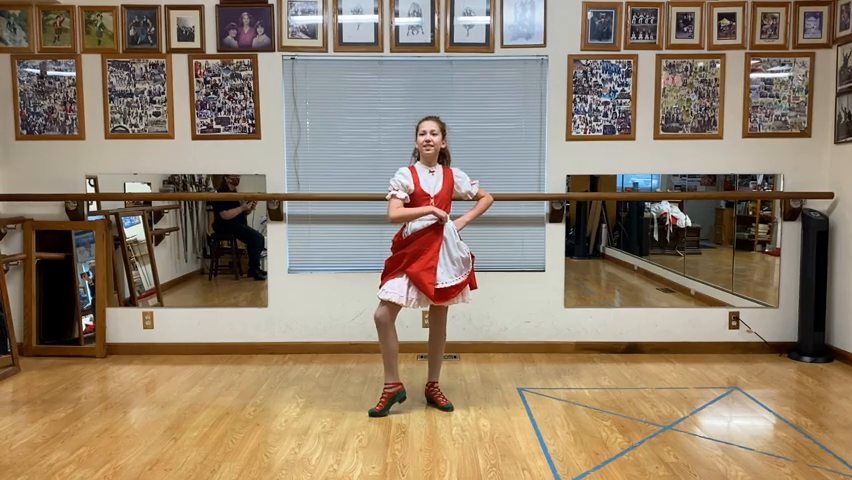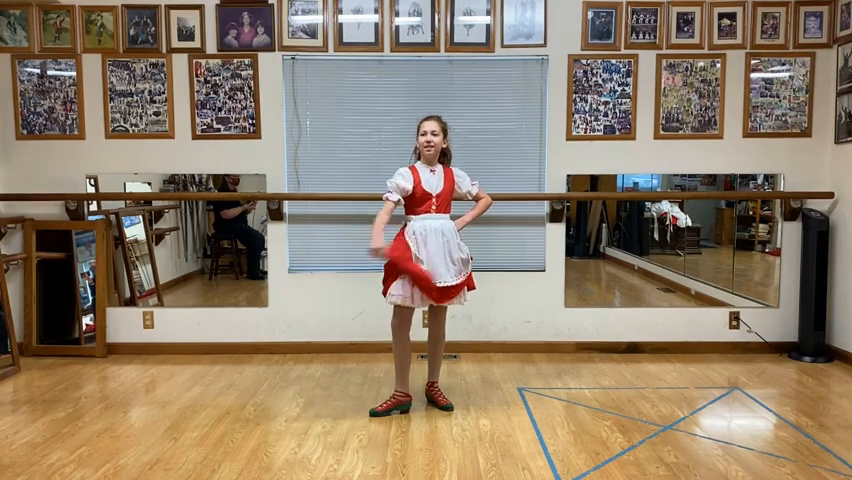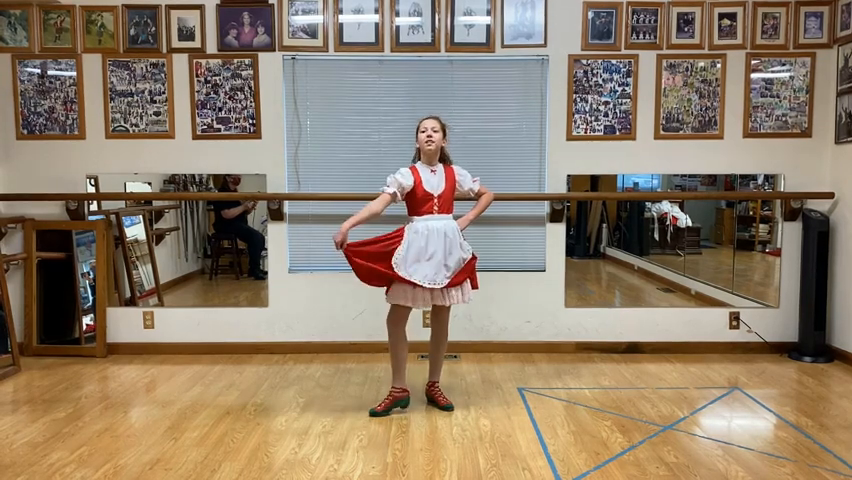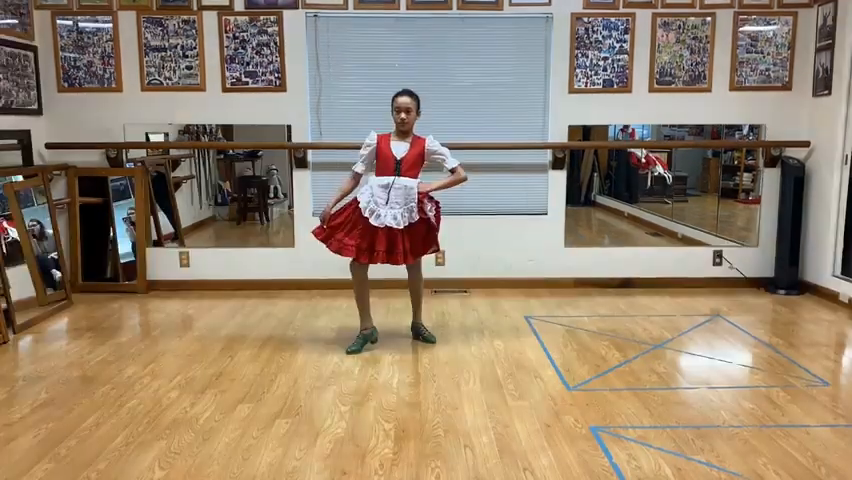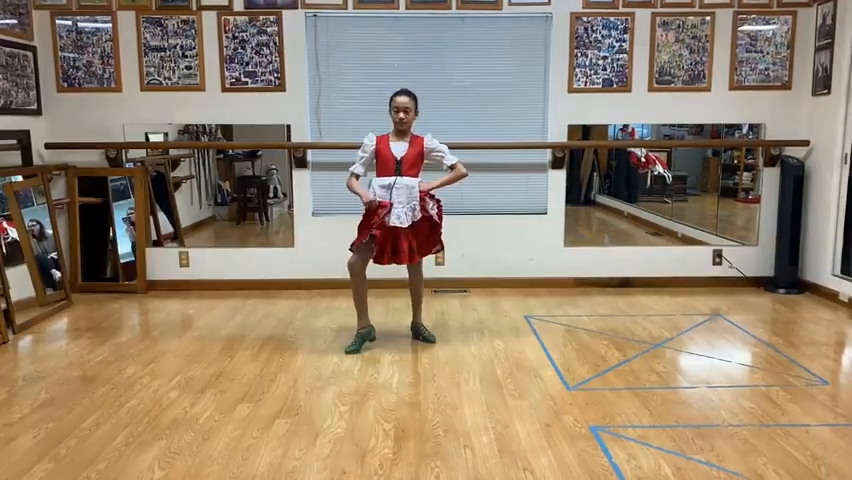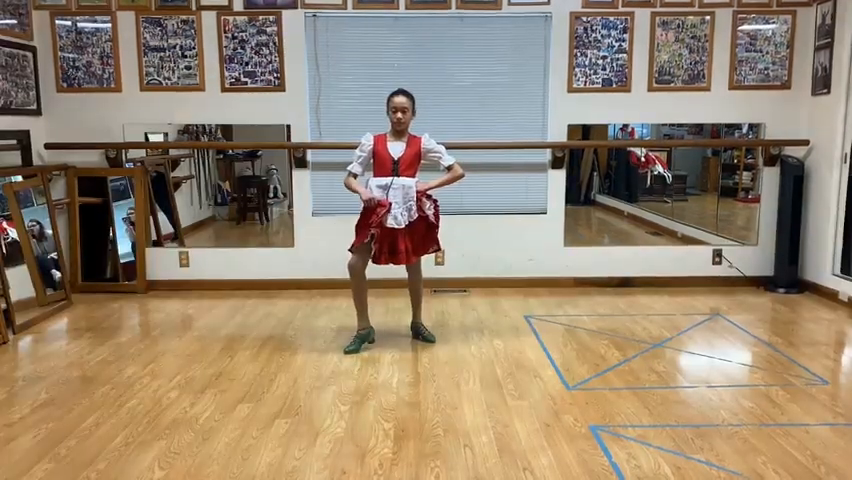
dt=0.4s
person 1, frame 1
left shoulder: (453, 176)
right shoulder: (405, 175)
left elbow: (486, 198)
right elbow: (393, 214)
left wrist: (463, 221)
right wrist: (430, 209)
left hip: (444, 250)
right hip: (412, 249)
left knee: (439, 320)
right knee: (383, 316)
left ankle: (433, 387)
right ankle: (393, 386)
person 1, frame 2
left shoulder: (454, 174)
right shoulder: (406, 175)
left elbow: (484, 199)
right elbow: (385, 211)
left wrist: (461, 221)
right wrist: (377, 238)
left hip: (445, 248)
right hip: (413, 248)
left knee: (438, 321)
right knee: (400, 323)
left ankle: (433, 387)
right ankle: (401, 393)
person 1, frame 3
left shoulder: (454, 173)
right shoulder: (406, 174)
left elbow: (487, 195)
right elbow: (379, 203)
left wrist: (465, 221)
right wrist: (347, 225)
left hip: (447, 248)
right hip: (416, 248)
left knee: (441, 320)
right knee: (397, 319)
left ankle: (433, 386)
right ankle: (399, 390)
person 1, frame 4
left shoulder: (426, 145)
right shoulder: (375, 141)
left elbow: (460, 175)
right elbow: (355, 176)
left wrist: (430, 187)
right wrist: (332, 205)
left hip: (409, 210)
right hip: (374, 207)
left knee: (414, 267)
right knee: (358, 267)
left ankle: (417, 323)
right ankle: (367, 328)
person 1, frame 5
left shoulder: (425, 143)
right shoulder: (375, 142)
left elbow: (461, 171)
right elbow: (351, 178)
left wrist: (431, 186)
right wrist: (363, 193)
left hip: (412, 209)
right hip: (380, 210)
left knee: (415, 266)
right knee: (355, 264)
left ankle: (417, 323)
right ankle: (364, 327)
person 1, frame 6
left shoulder: (423, 144)
right shoulder: (372, 143)
left elbow: (457, 172)
right elbow: (349, 179)
left wrist: (428, 186)
right wrist: (363, 190)
left hip: (410, 209)
right hip: (380, 209)
left knee: (413, 266)
right knee: (356, 264)
left ankle: (417, 323)
right ankle: (364, 326)
